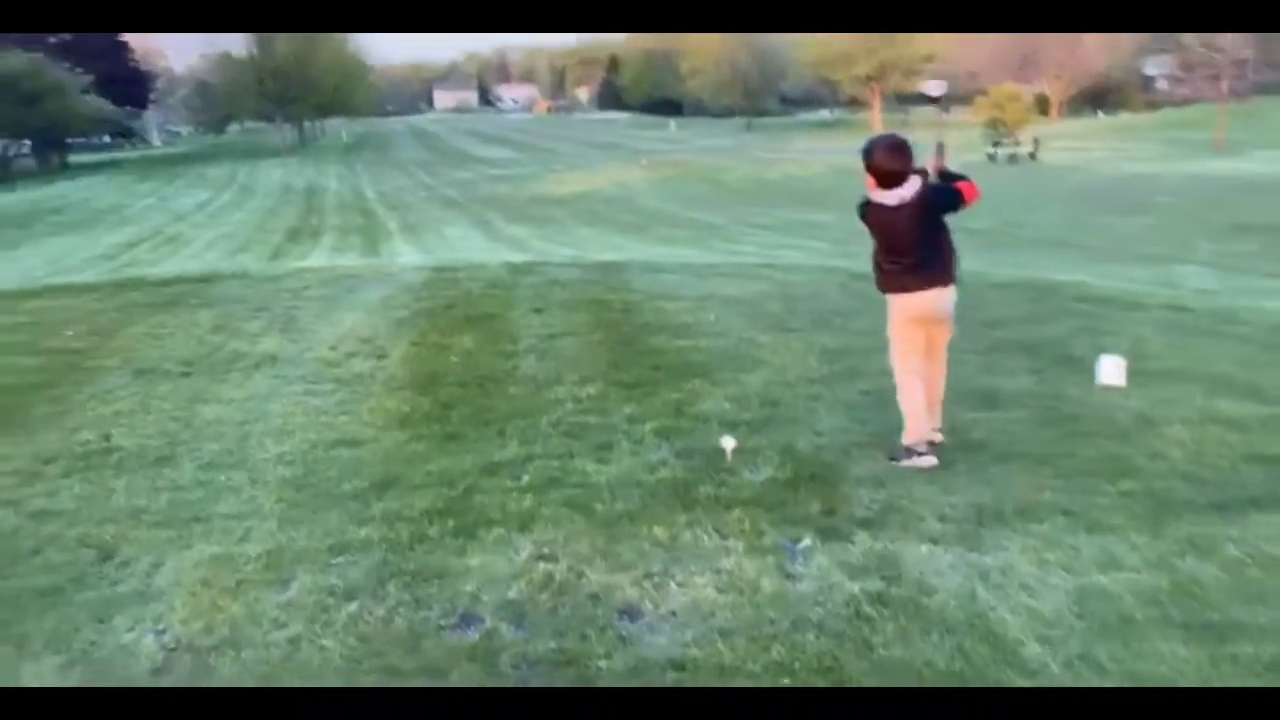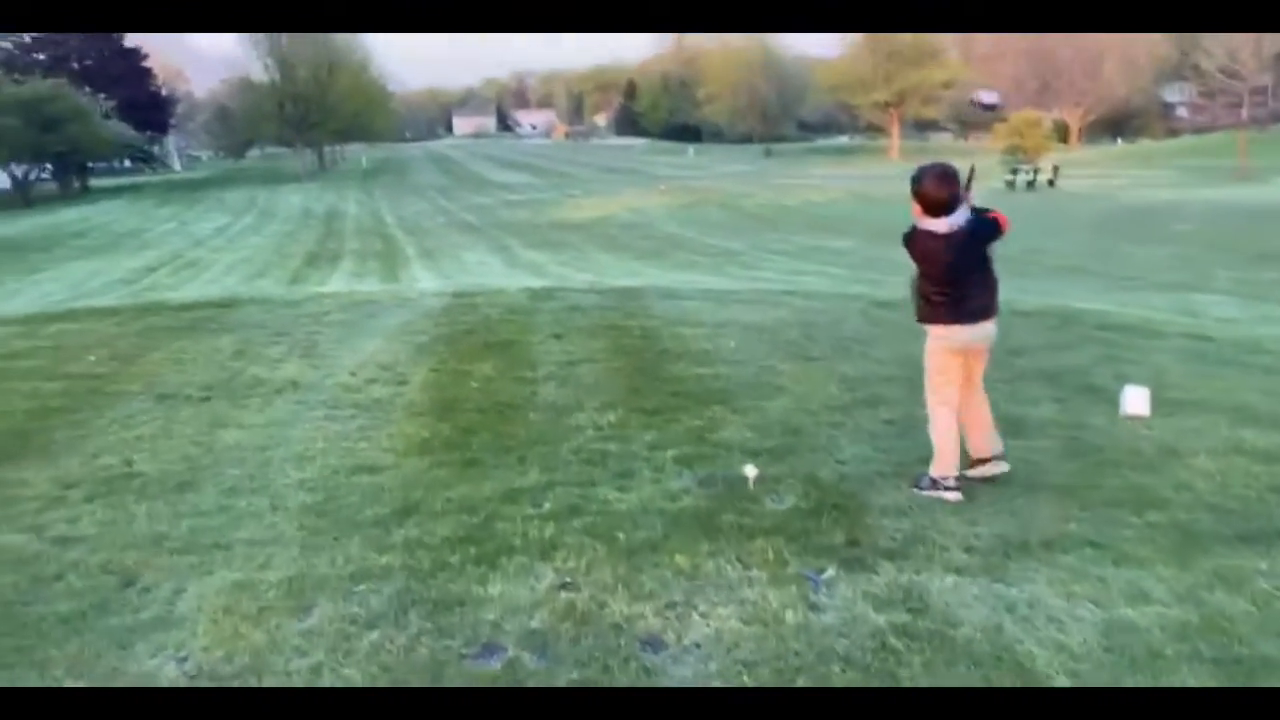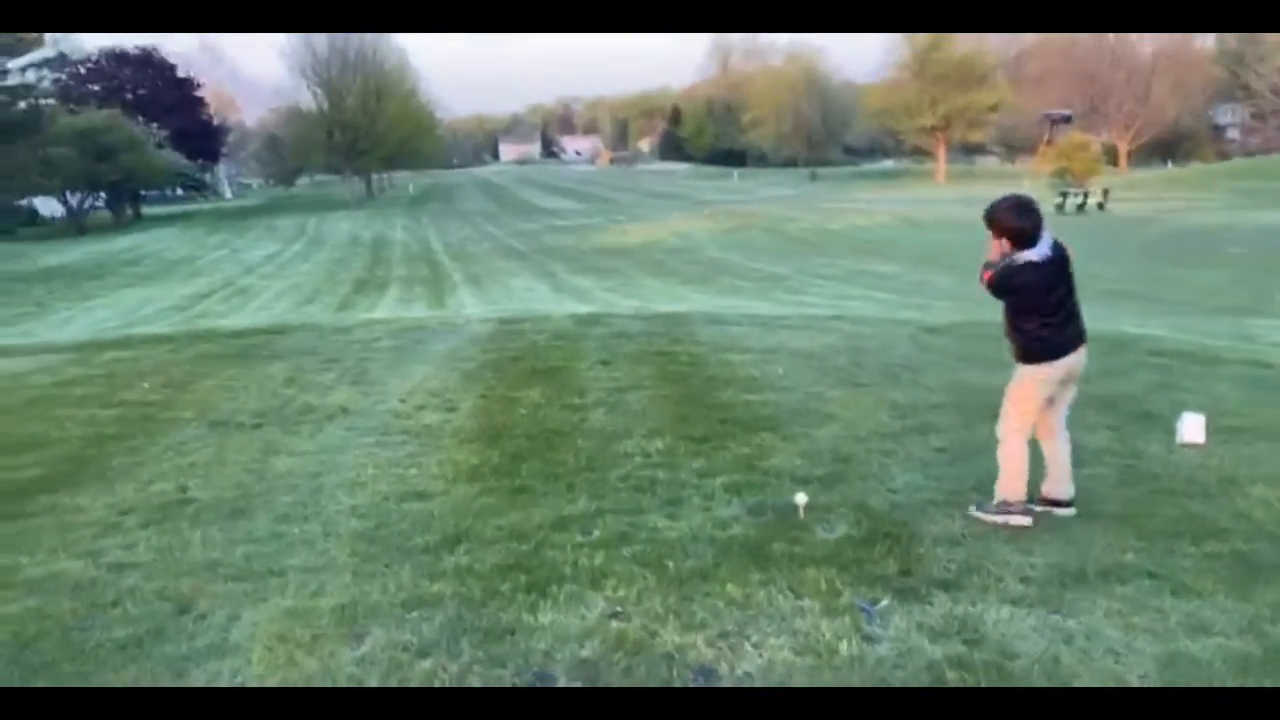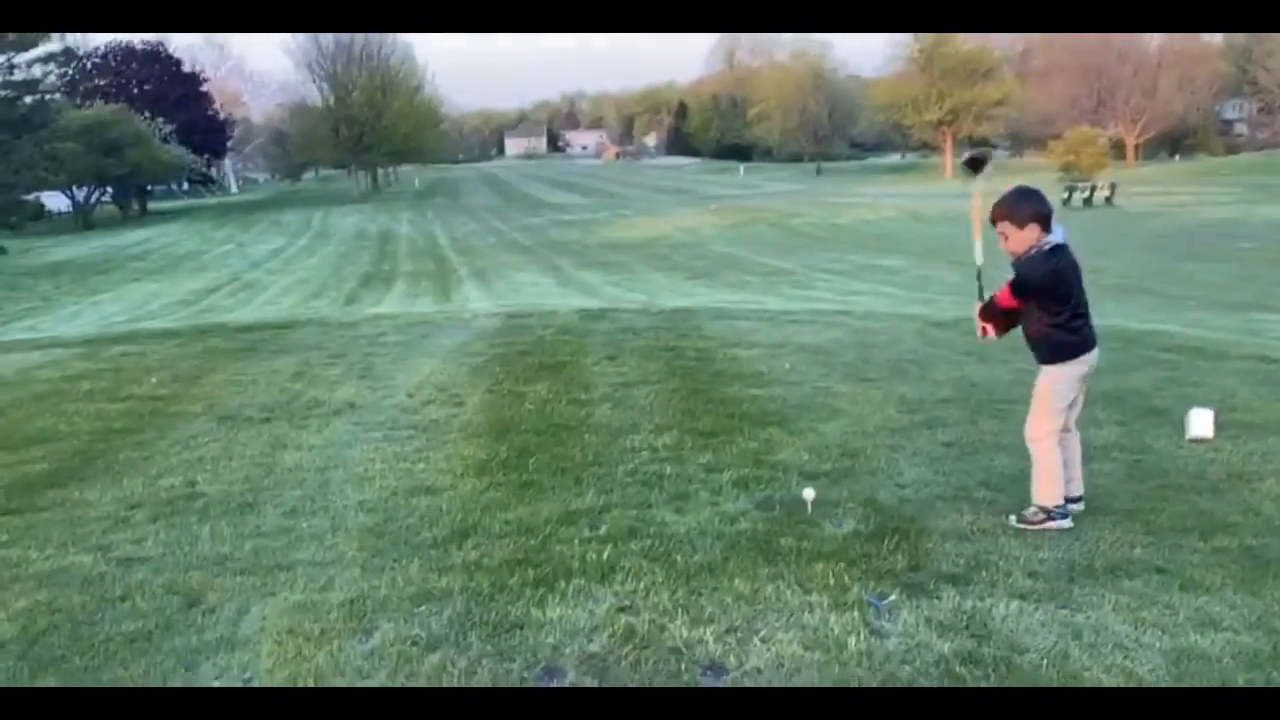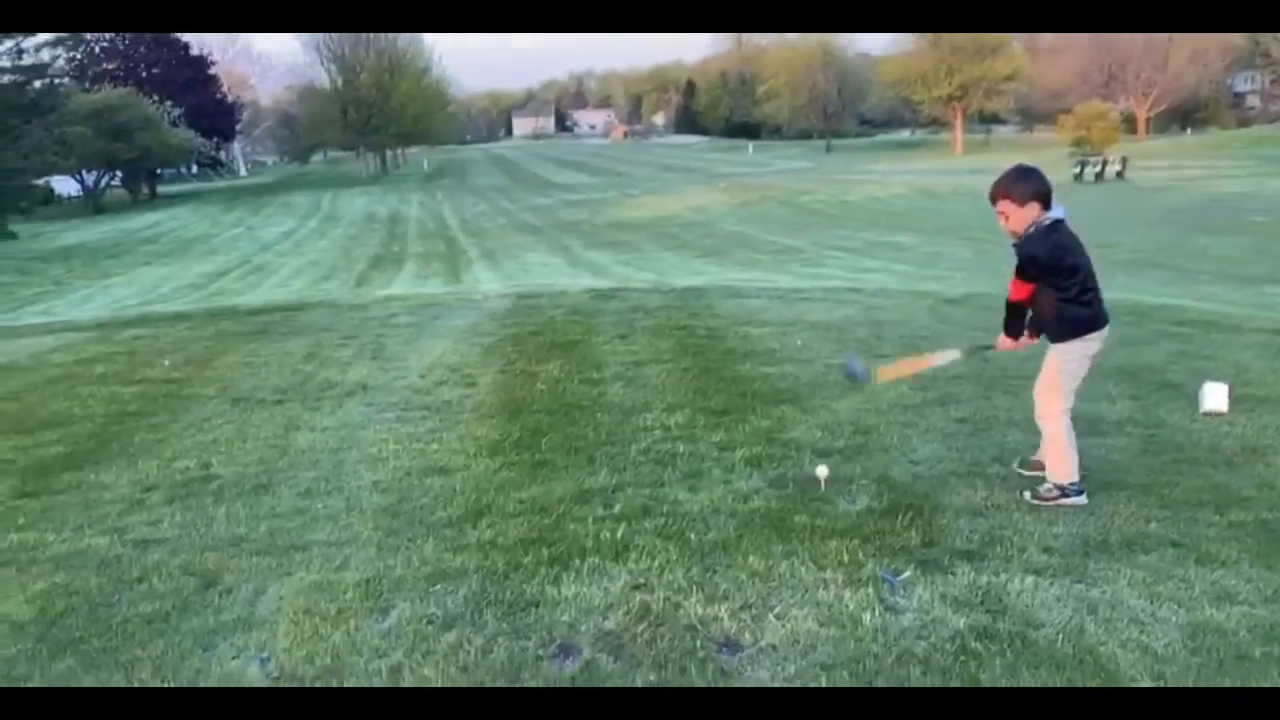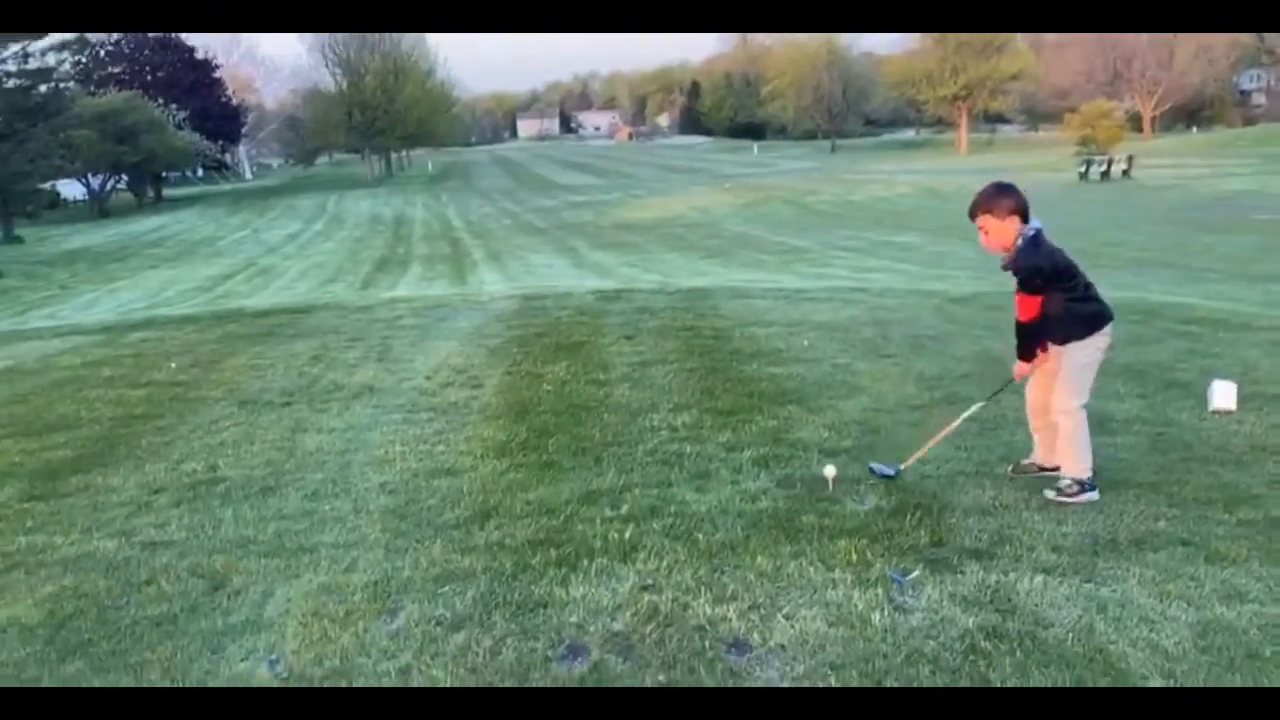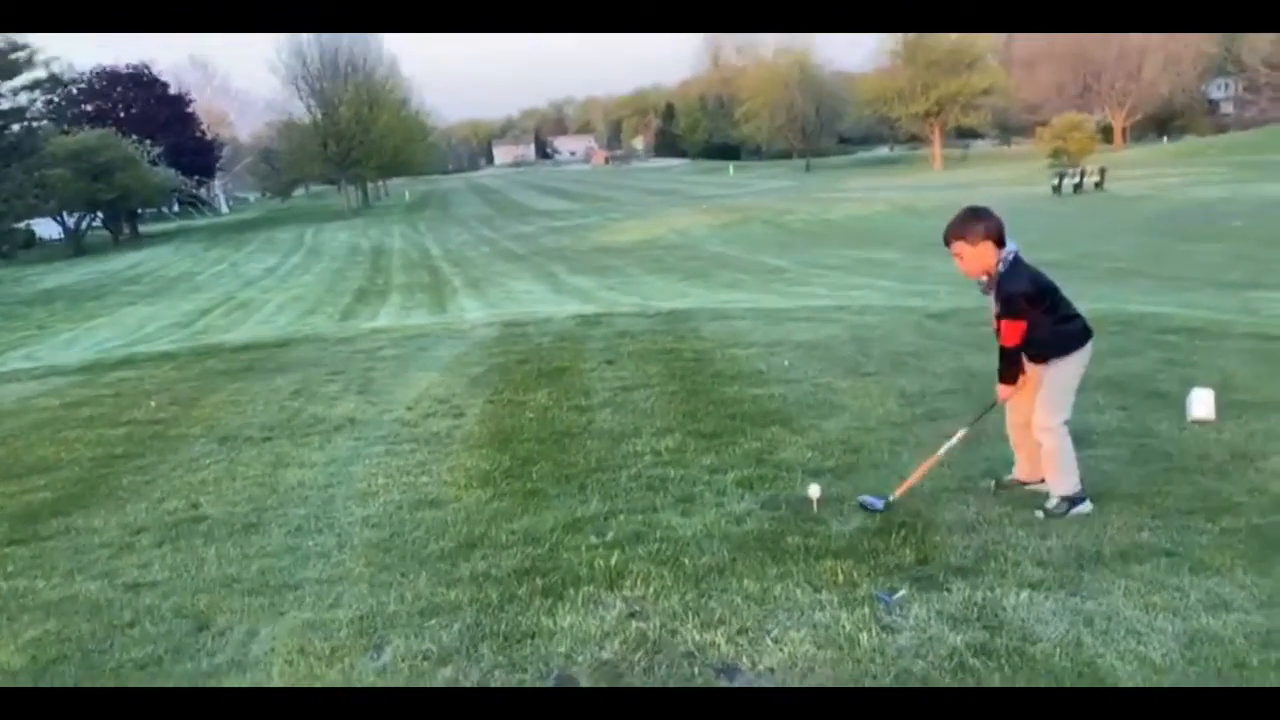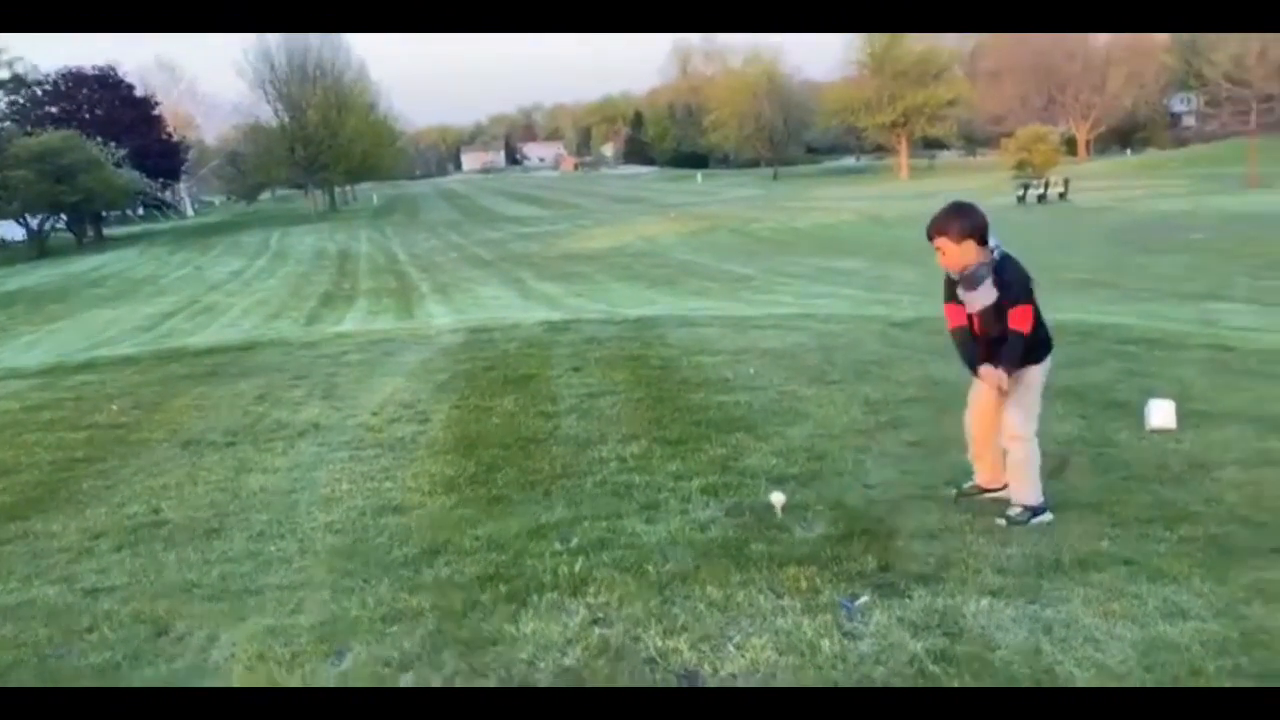
dt=0.3s
person 1, frame 1
left shoulder: (868, 211)
right shoulder: (929, 197)
right elbow: (970, 191)
left wrist: (922, 176)
right wrist: (941, 172)
left hip: (905, 300)
right hip: (941, 293)
left knee: (908, 372)
right knee: (934, 363)
left ankle: (918, 443)
right ankle: (930, 426)
person 1, frame 2
left shoulder: (916, 240)
right shoulder: (980, 227)
right elbow: (1000, 221)
right wrist: (967, 206)
left hip: (945, 332)
right hip: (983, 325)
left knee: (942, 404)
right knee: (971, 393)
left ankle: (944, 477)
right ankle: (990, 454)
person 1, frame 3
left shoulder: (1008, 278)
right shoulder: (1058, 254)
left elbow: (990, 278)
left wrist: (992, 262)
right wrist: (1012, 255)
left hip: (1040, 364)
right hip: (1073, 354)
left knee: (1012, 430)
right knee: (1053, 425)
left ankle: (1011, 502)
right ankle: (1059, 494)
person 1, frame 4
left shoulder: (1035, 270)
right shoulder: (1054, 255)
left elbow: (1006, 301)
left wrist: (983, 315)
right wrist: (998, 323)
left hip: (1062, 360)
right hip: (1079, 353)
left knee: (1041, 431)
right knee: (1063, 427)
left ankle: (1051, 507)
right ankle: (1071, 493)
person 1, frame 5
left shoulder: (1035, 248)
right shoulder: (1055, 235)
left elbow: (1019, 294)
left wrist: (1009, 332)
right wrist: (1032, 330)
left hip: (1075, 335)
right hip: (1084, 328)
left knee: (1050, 405)
right knee: (1050, 397)
left ankle: (1067, 484)
right ankle: (1050, 457)
person 1, frame 6
left shoulder: (1031, 261)
right shoulder: (1029, 252)
left elbow: (1028, 315)
right elbow: (1035, 310)
left wrist: (1024, 356)
right wrist: (1039, 347)
left hip: (1086, 334)
right hip: (1062, 334)
left knee: (1066, 404)
right knee: (1038, 395)
left ankle: (1082, 479)
right ankle: (1049, 458)
person 1, frame 7
left shoulder: (1015, 285)
right shoulder: (999, 277)
left elbow: (1012, 339)
right elbow: (1004, 332)
left wrist: (1007, 379)
right wrist: (1015, 371)
left hip: (1067, 351)
right hip: (1039, 353)
left knee: (1046, 422)
right knee: (1018, 412)
left ankle: (1070, 494)
right ankle: (1031, 473)
person 1, frame 8
left shoulder: (1011, 275)
right shoulder: (954, 281)
left elbow: (1022, 329)
right elbow: (958, 329)
left wrist: (1006, 367)
right wrist: (980, 366)
left hip: (1028, 362)
right hip: (988, 363)
left knee: (1016, 430)
right knee: (977, 422)
left ankle: (1031, 503)
right ankle: (991, 481)
